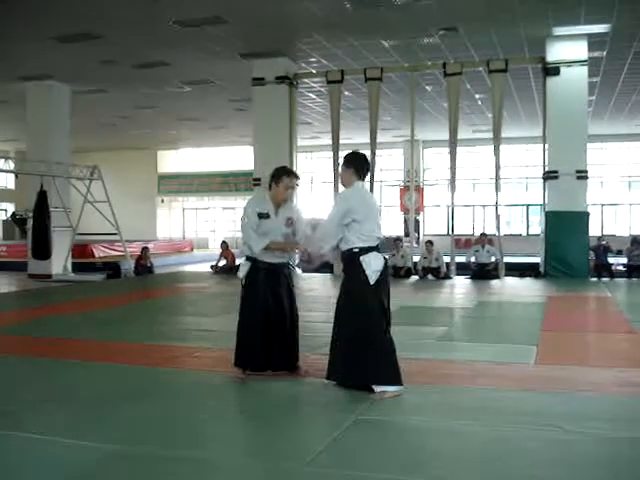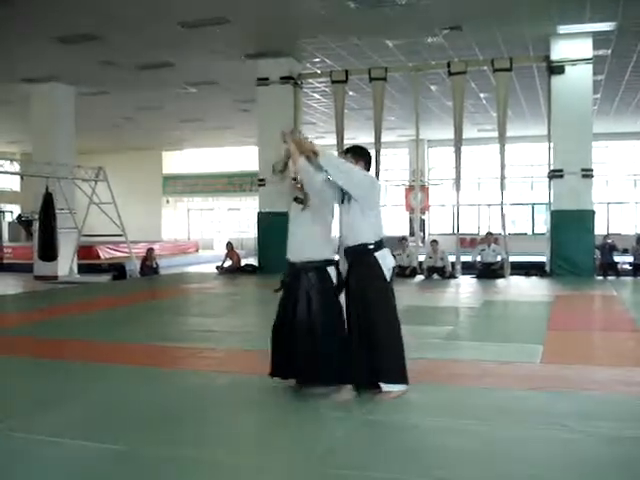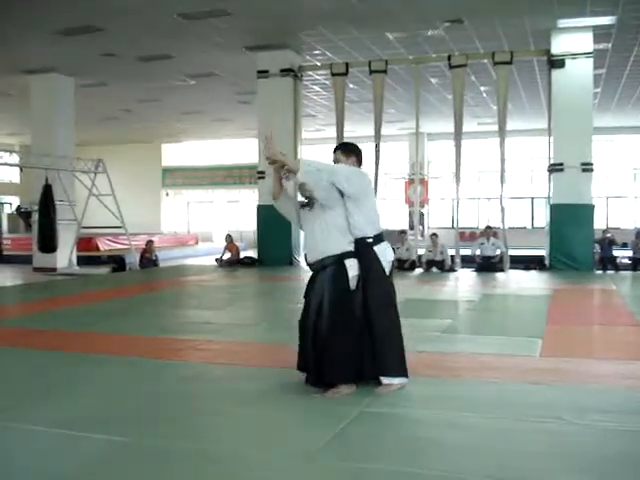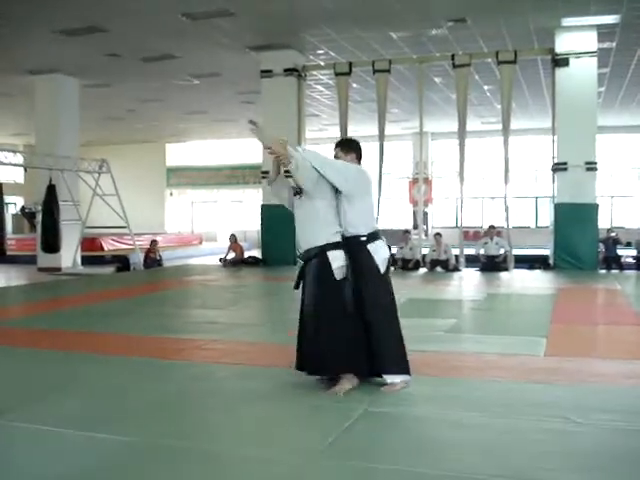
dt=1s
person 1, frame 1
left shoulder: (349, 197)
right shoulder: (364, 197)
left elbow: (330, 230)
left wrist: (311, 251)
right wrist: (322, 251)
left hip: (363, 266)
right hip: (364, 265)
left knee: (372, 324)
right knee: (350, 322)
left ankle: (389, 382)
right ankle: (353, 375)
person 1, frame 2
left shoulder: (367, 184)
right shoulder: (347, 190)
left elbow: (336, 166)
left wrist: (311, 151)
right wrist: (301, 155)
left hip: (371, 261)
right hip: (356, 261)
left knee: (382, 321)
right knee: (359, 321)
left ankle: (395, 381)
right ankle: (363, 375)
person 1, frame 3
left shoulder: (356, 178)
right shoulder: (345, 184)
left elbow: (318, 169)
right elbow: (318, 176)
left wrist: (283, 160)
right wrist: (282, 162)
left hip: (371, 254)
right hip: (358, 253)
left knee: (382, 313)
right knee: (362, 313)
left ankle: (395, 374)
person 1, frame 4
left shoulder: (355, 174)
right shoulder: (347, 178)
left elbow: (317, 160)
left wrist: (287, 151)
left hip: (368, 251)
right hip: (357, 251)
left knee: (380, 311)
right knee: (359, 310)
left ankle: (397, 374)
person 2, frame 1
left shoulder: (293, 210)
right shoulder: (254, 204)
left elbow: (303, 238)
right elbow: (250, 236)
right wrist: (280, 245)
left hip: (281, 271)
right hip: (257, 270)
left knee: (287, 317)
right knee: (252, 317)
left ankle: (288, 363)
right ankle: (247, 364)
person 2, frame 2
left shoulder: (324, 199)
right shoulder: (296, 198)
left elbow: (311, 176)
left hip: (319, 275)
right hip: (297, 274)
left knee: (326, 328)
right knee: (290, 325)
left ankle: (343, 382)
right ankle: (302, 373)
person 2, frame 3
left shoulder: (330, 197)
right shoulder: (303, 210)
right elbow: (280, 198)
right wrist: (277, 171)
left hip: (340, 270)
right hip: (322, 272)
left knee: (338, 325)
right knee: (314, 324)
left ankle: (346, 380)
right ankle: (324, 375)
person 2, frame 4
left shoulder: (319, 187)
right shoulder: (298, 196)
left elbow: (297, 161)
right elbow: (276, 181)
left wrist: (268, 142)
right wrist: (277, 160)
left hip: (328, 259)
right hip: (315, 262)
left knee: (332, 316)
right knee: (318, 317)
left ankle: (348, 374)
right ankle: (336, 371)
